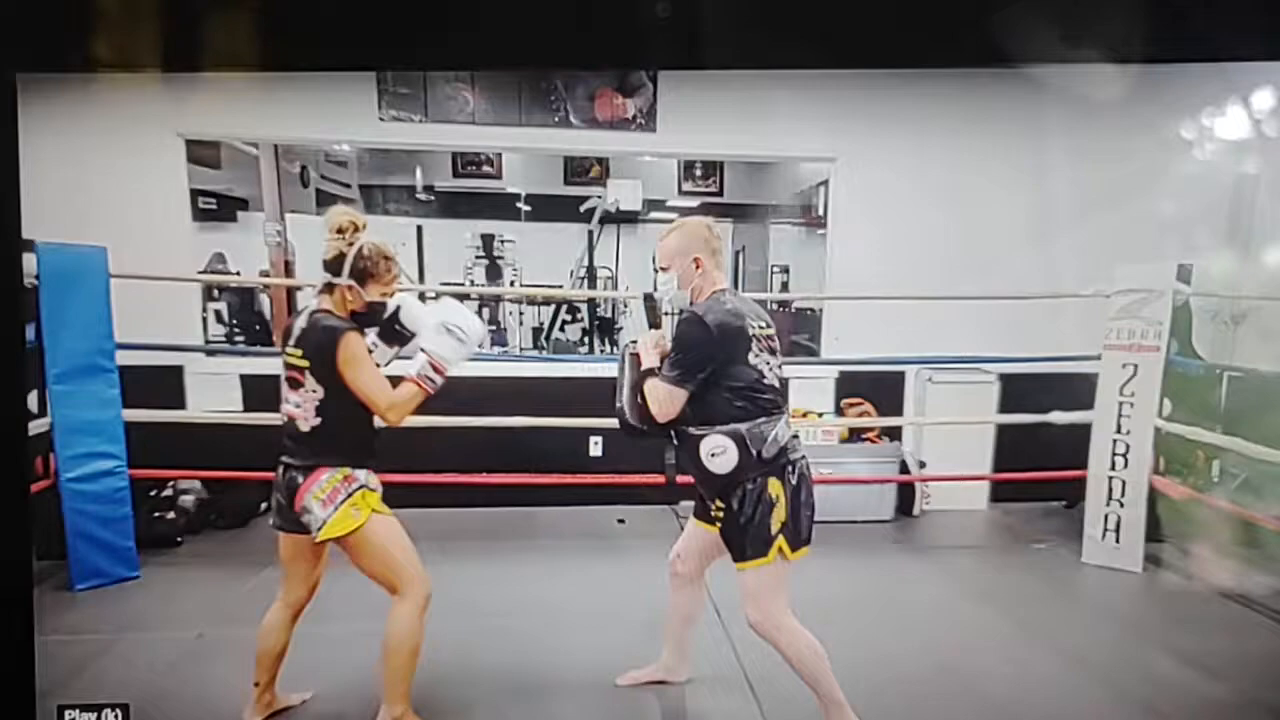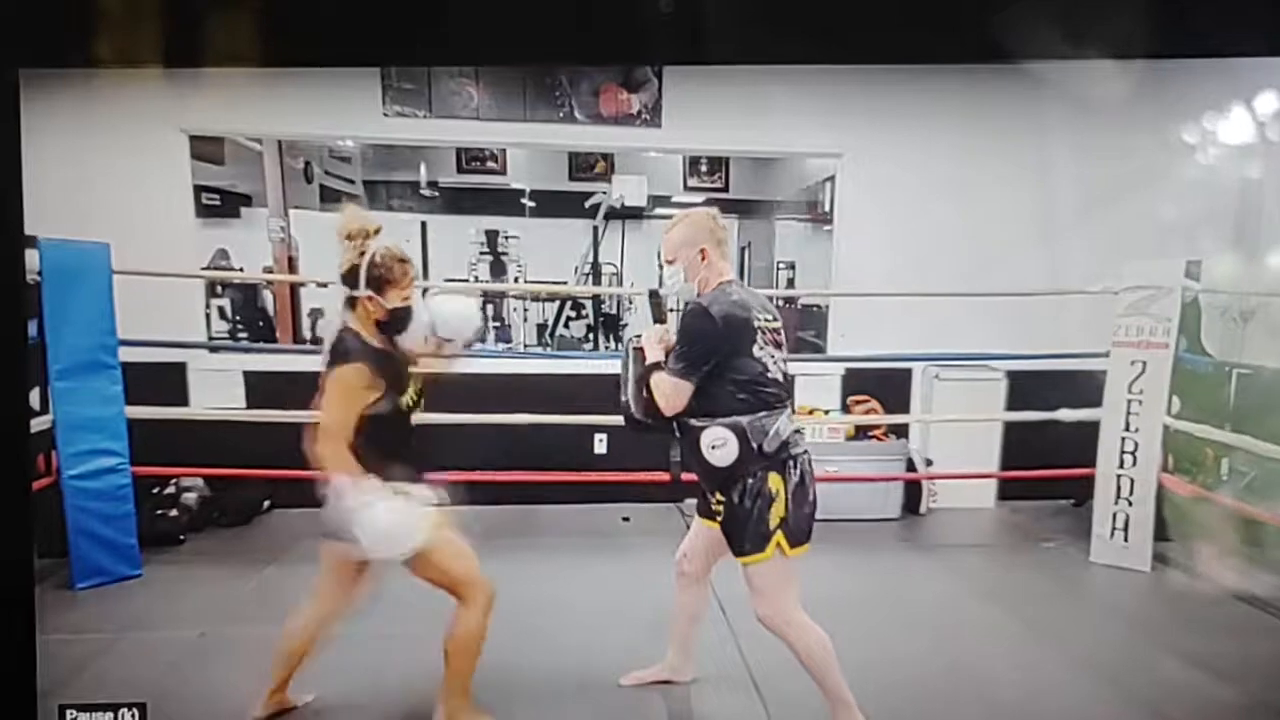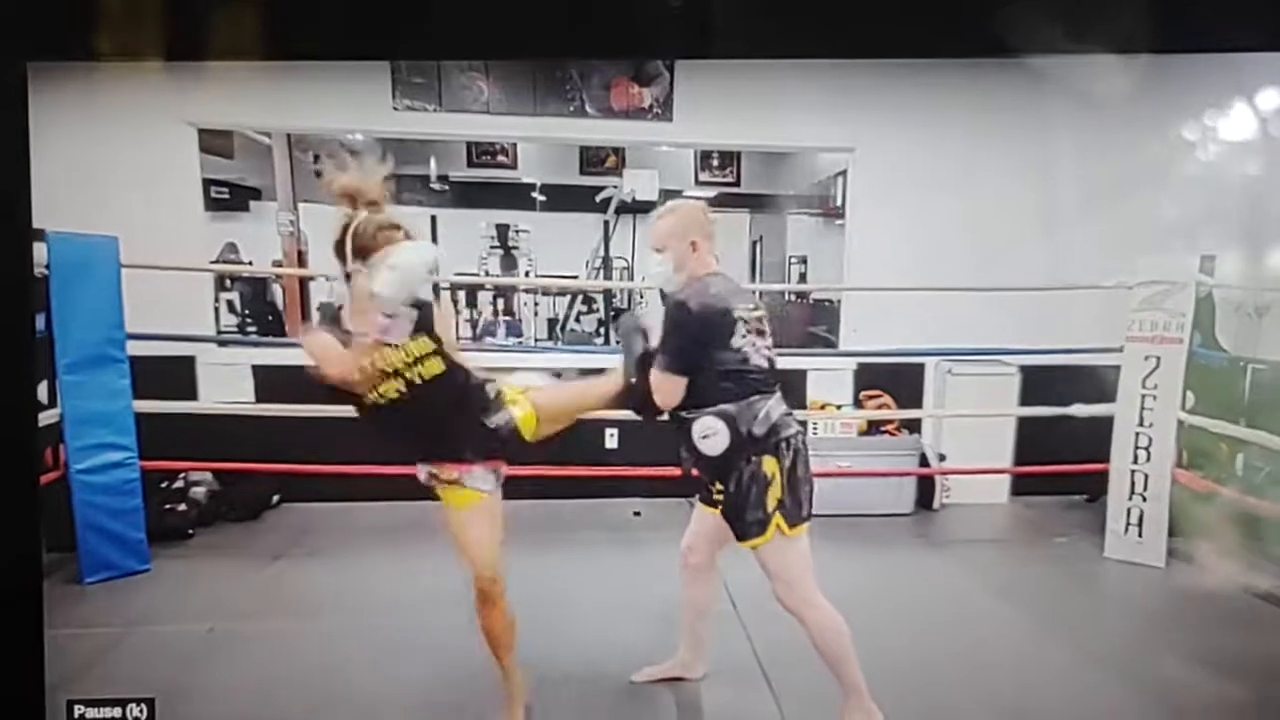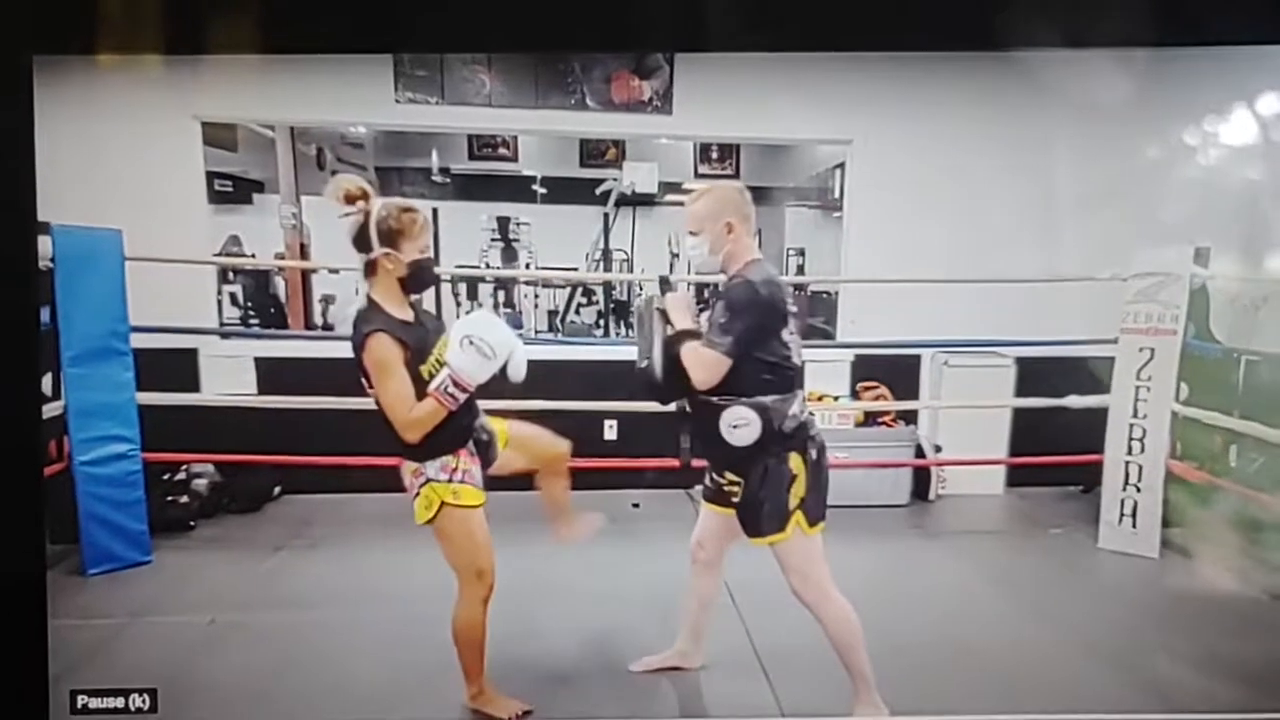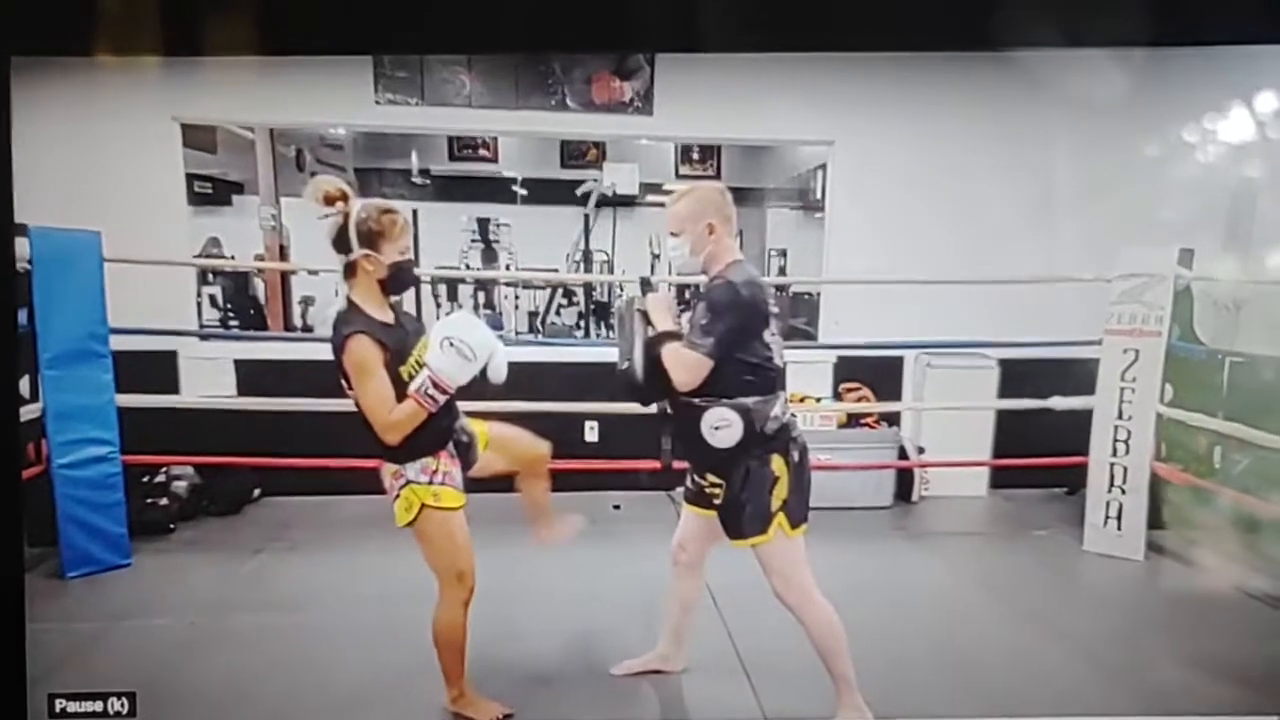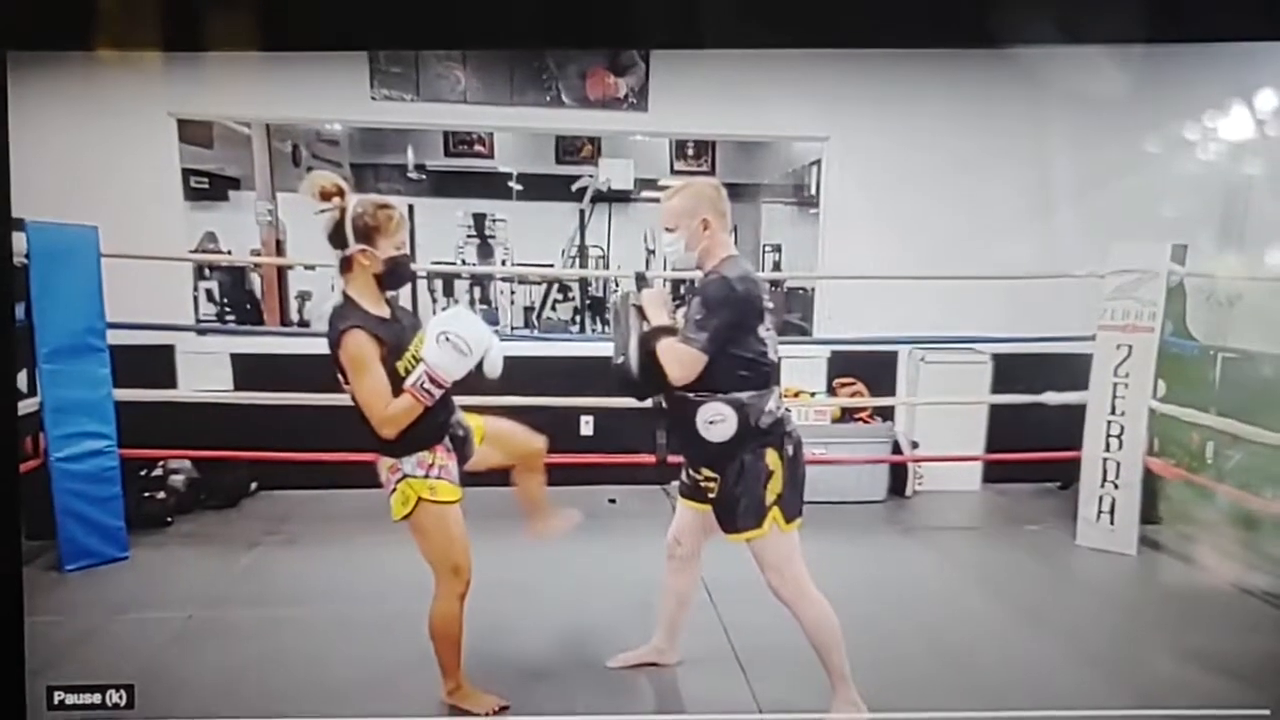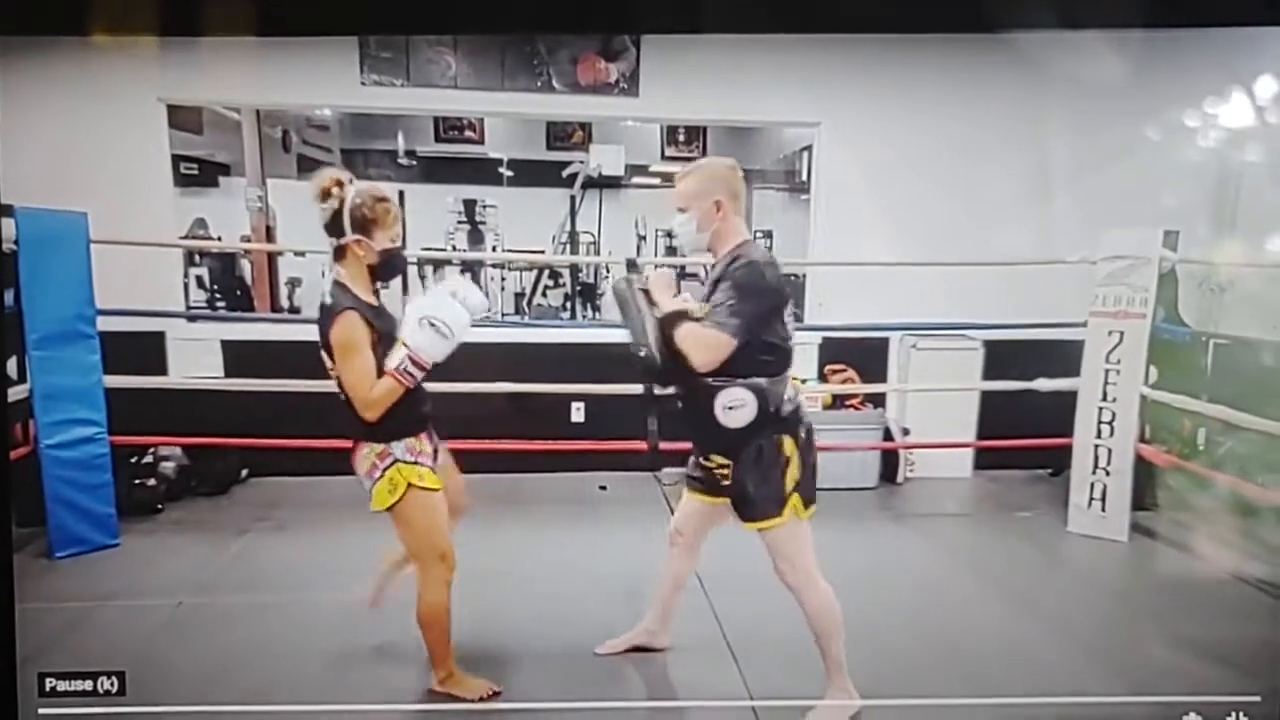
dt=0.3s
person 1, frame 1
left shoulder: (302, 323)
right shoulder: (341, 337)
right elbow: (391, 407)
left wrist: (388, 340)
right wrist: (437, 359)
left hip: (294, 479)
right hip: (335, 485)
left knee: (292, 596)
right knee: (414, 589)
person 1, frame 2
left shoulder: (373, 338)
right shoulder: (355, 361)
left elbow: (402, 363)
right elbow: (326, 445)
left wrist: (436, 340)
right wrist: (362, 502)
left hip: (375, 489)
right hip: (375, 494)
left knee: (331, 600)
right knee: (477, 594)
person 1, frame 3
left shoulder: (421, 298)
right shoulder: (330, 337)
left elbow: (451, 358)
right elbow: (350, 373)
right wrist: (387, 315)
left hip: (491, 411)
right hip: (452, 464)
left knee: (596, 392)
right knee: (487, 585)
person 1, frame 4
left shoulder: (405, 302)
right shoulder: (379, 333)
right elbow: (403, 420)
left wrist: (492, 353)
right wrist: (465, 369)
left hip: (463, 426)
right hip: (436, 461)
left knee: (553, 449)
right knee: (476, 582)
left ankle: (565, 522)
person 1, frame 5
left shoulder: (388, 309)
right shoulder: (358, 337)
right elbow: (391, 428)
left wrist: (464, 351)
right wrist: (444, 375)
left hip: (453, 435)
right hip: (420, 469)
left knee: (537, 452)
right knee: (459, 584)
left ankle: (545, 524)
person 1, frame 6
left shoulder: (385, 304)
right shoulder: (354, 332)
right elbow: (387, 422)
left wrist: (462, 344)
right wrist: (441, 369)
left hip: (448, 429)
right hip: (415, 463)
left knee: (533, 446)
right knee: (455, 578)
left ankle: (540, 517)
person 1, frame 7
left shoulder: (361, 297)
right shoulder: (346, 315)
right elbow: (371, 403)
left wrist: (440, 312)
right wrist: (422, 349)
left hip: (406, 442)
right hip: (391, 452)
left knee: (454, 504)
right knee: (439, 563)
right ankle: (445, 674)
person 2, frame 1
left shoulder: (703, 321)
right shoulder: (748, 313)
left elbow: (664, 407)
left wrist: (650, 360)
right wrist: (672, 357)
left hip: (760, 483)
right hip: (736, 478)
left knee: (767, 616)
right knee: (684, 564)
right ankle: (672, 664)
person 2, frame 2
left shoulder: (708, 312)
right shoulder: (756, 305)
left elbow: (671, 400)
left wrist: (654, 354)
right wrist: (677, 352)
left hip: (762, 478)
right hip: (742, 473)
left knee: (776, 610)
right knee: (691, 563)
right ankle: (677, 664)
person 2, frame 3
left shoulder: (691, 305)
right shoulder: (734, 294)
left elbow: (666, 397)
left wrist: (648, 353)
right wrist: (664, 356)
left hip: (760, 462)
right hip: (734, 459)
left knee: (795, 592)
right knee: (696, 555)
right ankle: (689, 659)
person 2, frame 4
left shoulder: (751, 290)
right shoulder: (756, 284)
left elbow: (705, 373)
left wrist: (681, 322)
right wrist: (691, 333)
left hip: (779, 457)
right hip: (743, 453)
left knee: (811, 585)
right knee: (704, 550)
right ankle: (687, 649)
person 2, frame 5
left shoulder: (732, 292)
right shoulder: (733, 286)
left elbow: (686, 374)
left wrist: (662, 322)
right wrist: (667, 330)
left hip: (761, 460)
right hip: (724, 456)
left knee: (792, 586)
right knee: (685, 552)
right ankle: (669, 652)
person 2, frame 6
left shoulder: (726, 288)
right shoulder: (727, 281)
left elbow: (681, 369)
left wrist: (658, 317)
right wrist: (662, 325)
left hip: (755, 454)
right hip: (720, 450)
left knee: (786, 579)
right knee: (681, 545)
right ankle: (663, 645)
person 2, frame 7
left shoulder: (752, 270)
right shoulder: (728, 268)
left elbow: (706, 355)
left wrist: (668, 304)
right wrist: (673, 311)
left hip: (767, 441)
right hip: (723, 437)
left knee: (796, 568)
right knee: (683, 533)
right ankle: (654, 628)
